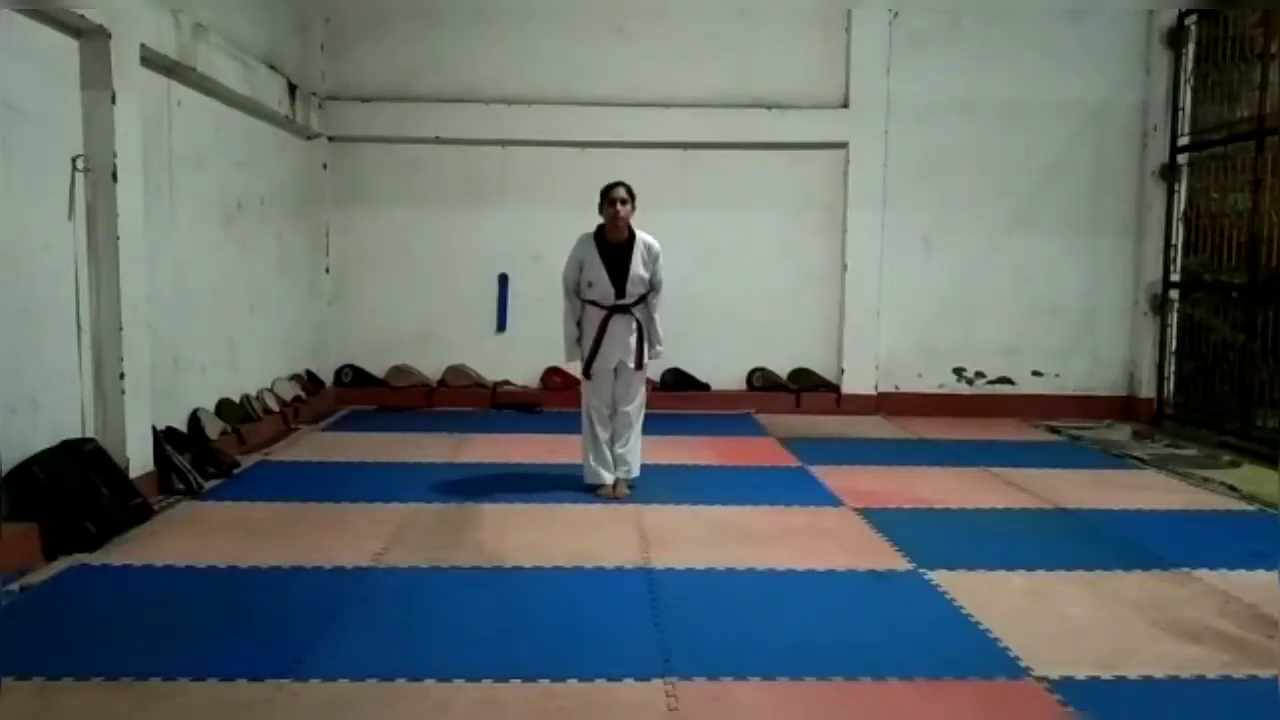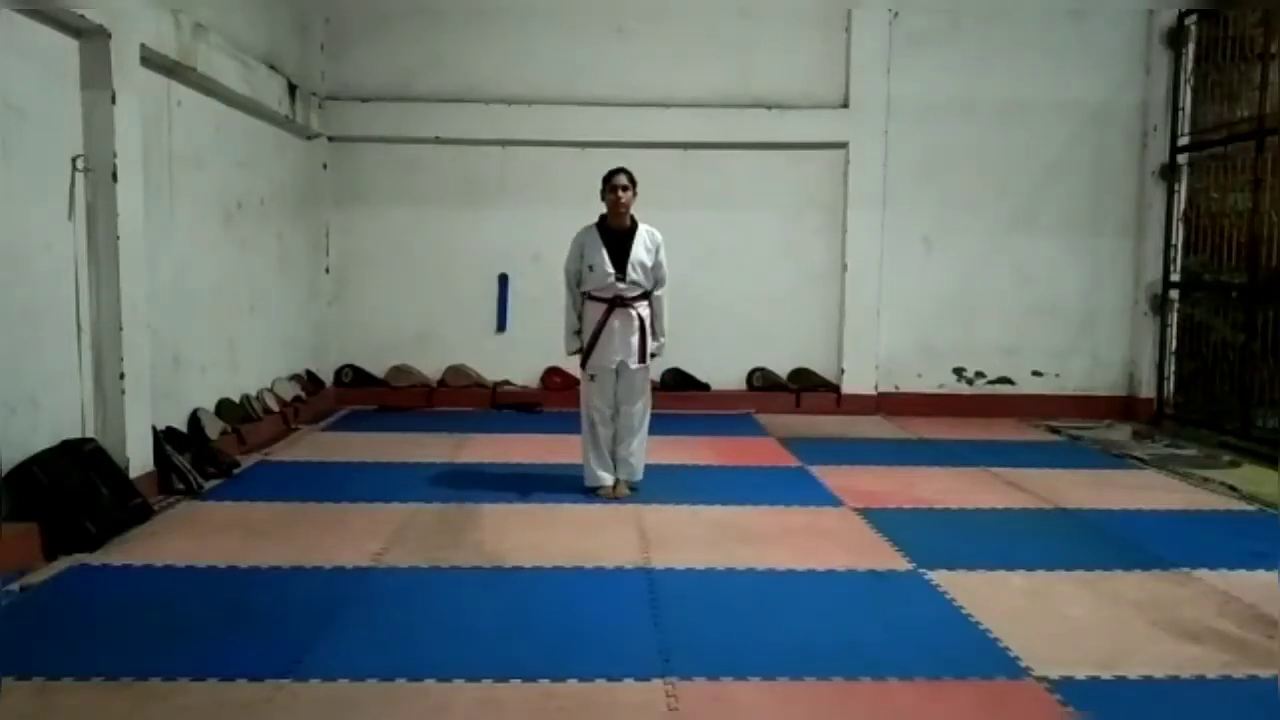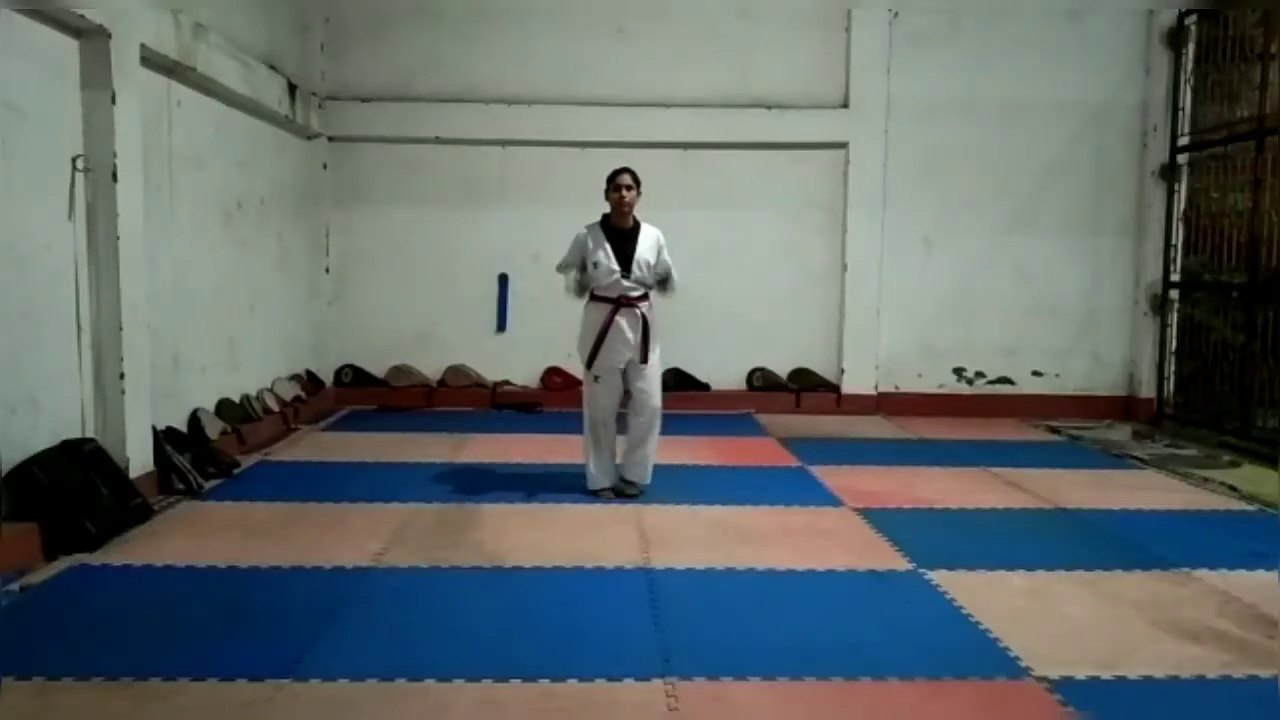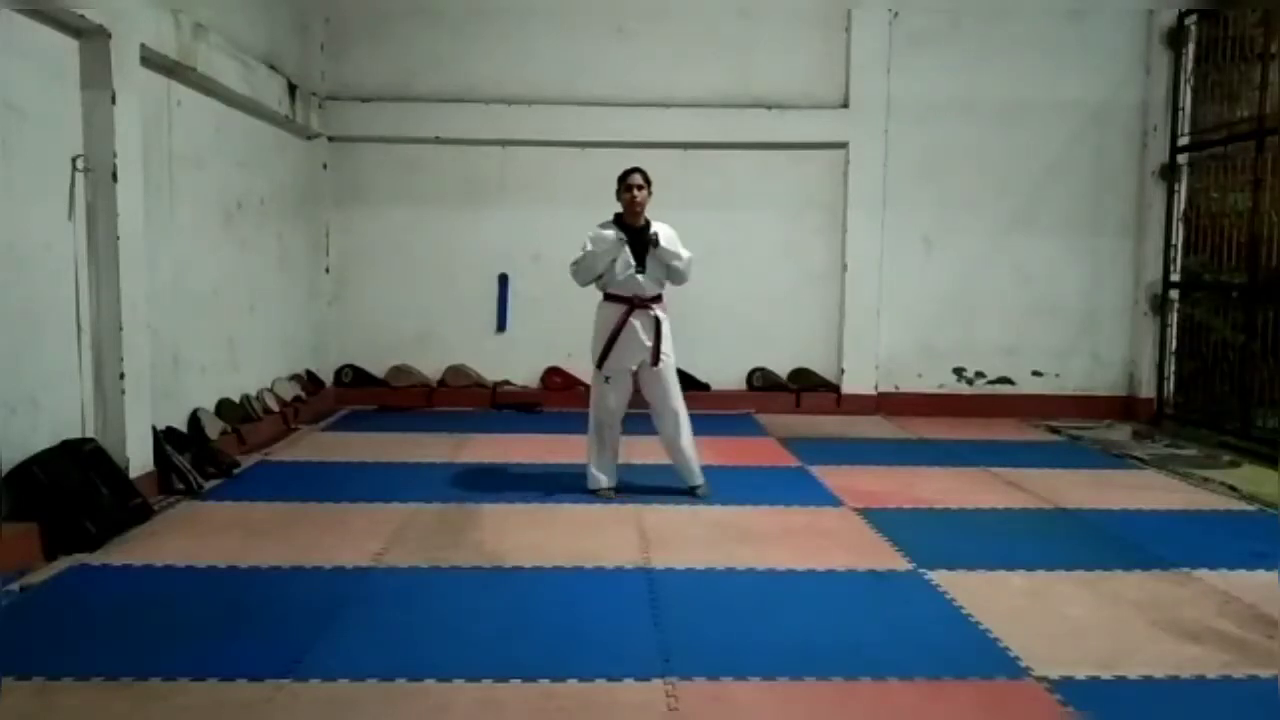
dt=0.3s
person 1, frame 1
left shoulder: (649, 247)
right shoulder: (584, 246)
left elbow: (655, 293)
right elbow: (570, 294)
left wrist: (655, 341)
right wrist: (573, 343)
left hip: (632, 330)
right hip: (597, 328)
left knee: (630, 406)
right knee: (597, 406)
left ankle: (623, 474)
right ankle: (602, 475)
person 1, frame 2
left shoulder: (650, 237)
right shoulder: (586, 237)
left elbow: (660, 286)
right elbow: (572, 286)
left wrist: (659, 335)
right wrist: (572, 334)
left hip: (636, 325)
right hip: (598, 324)
left knee: (634, 406)
right knee: (598, 407)
left ankle: (625, 475)
right ankle: (601, 476)
person 1, frame 3
left shoulder: (653, 236)
right shoulder: (588, 236)
left elbow: (663, 273)
right elbow: (566, 269)
left wrist: (665, 282)
right wrist: (576, 282)
left hip: (641, 323)
right hip: (602, 322)
left knee: (648, 404)
right knee: (601, 407)
left ankle: (633, 474)
right ankle: (602, 478)
person 1, frame 4
left shoulder: (664, 232)
right shoulder: (602, 234)
left elbow: (683, 273)
right elbow: (579, 274)
left wrist: (661, 247)
right wrist: (609, 247)
left hip: (653, 323)
right hip: (615, 322)
left knee: (669, 404)
right knee: (607, 405)
left ankle: (693, 475)
right ankle: (601, 477)
